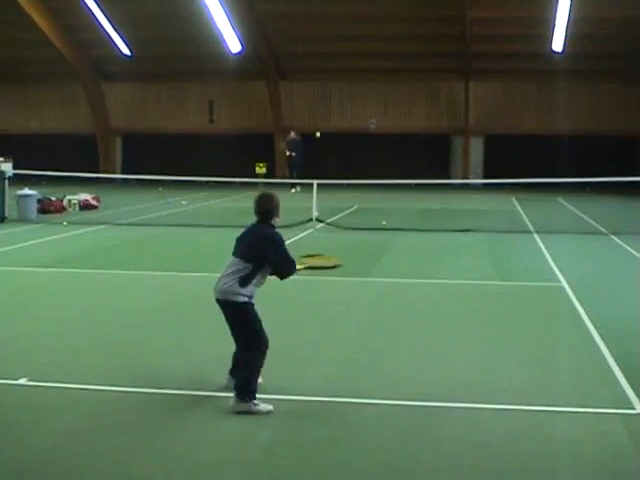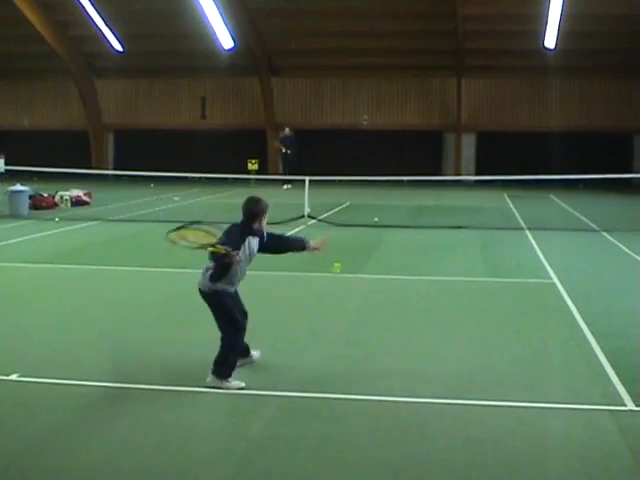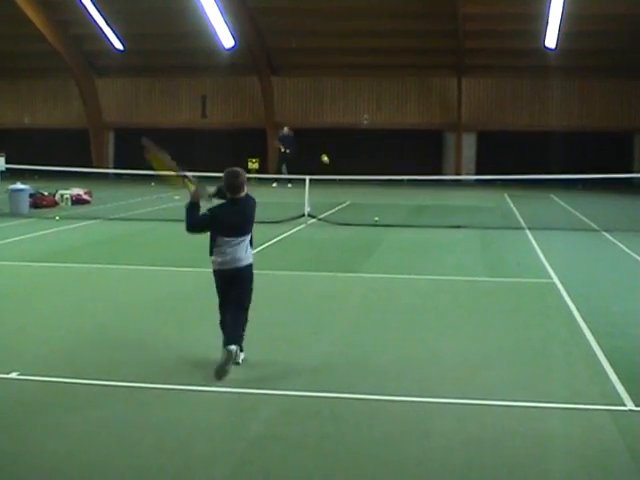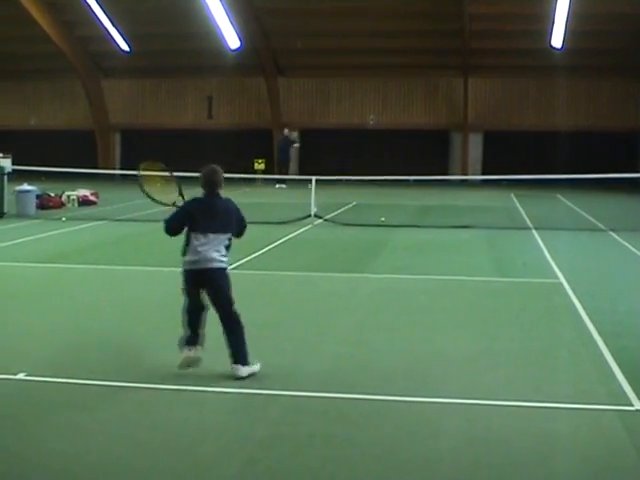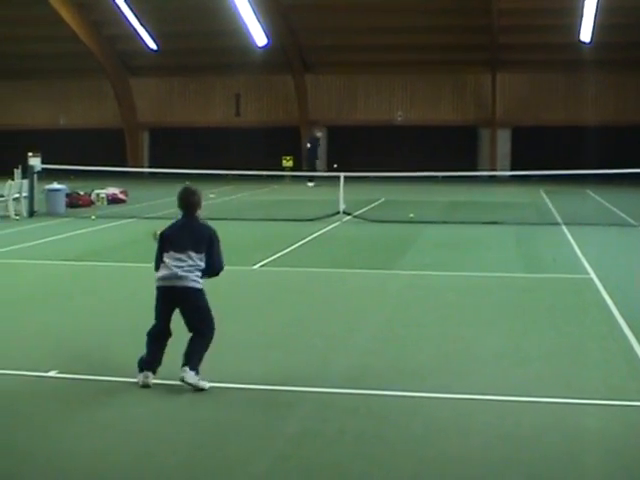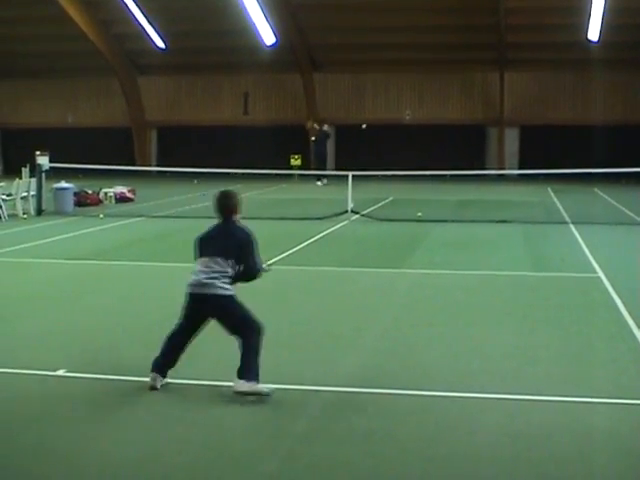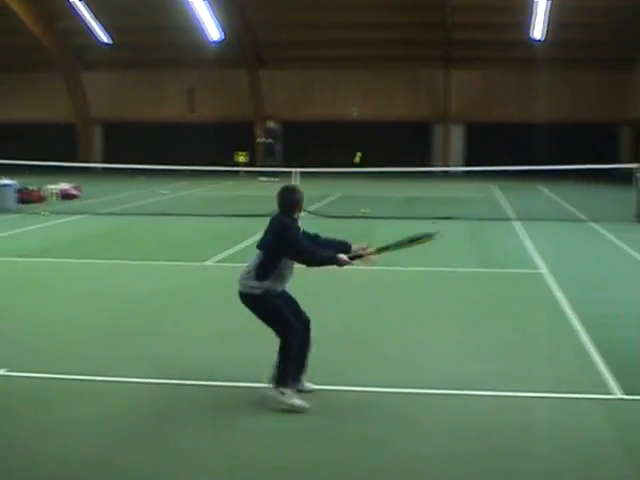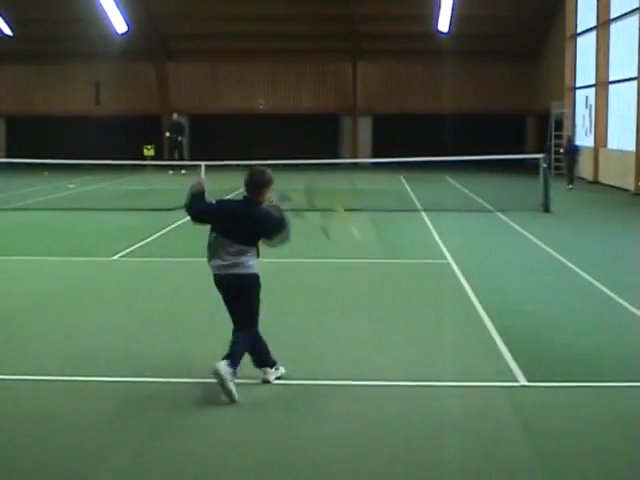
dt=0.5s
person 1, frame 1
left shoulder: (249, 233)
right shoulder: (272, 238)
right elbow: (284, 271)
left wrist: (284, 265)
right wrist: (292, 266)
left hip: (227, 292)
right hip: (234, 297)
left knee: (247, 337)
right knee: (257, 343)
left ankle: (237, 377)
right ankle: (244, 399)
person 1, frame 2
left shoulder: (259, 235)
right shoulder: (235, 233)
left elbow: (280, 243)
right elbow: (216, 254)
left wrist: (307, 244)
right wrist: (228, 257)
left hip: (227, 286)
right hip: (213, 288)
left knee: (240, 318)
right knee: (235, 325)
left ankle: (241, 353)
right ankle: (219, 376)
person 1, frame 3
left shoulder: (218, 212)
right shoulder: (250, 203)
left elbow: (193, 226)
right elbow: (237, 195)
left wrist: (193, 202)
right wrist: (218, 192)
left hip: (221, 268)
right hip: (243, 266)
left knee: (227, 310)
right knee: (238, 311)
left ankle: (233, 350)
right ankle: (233, 347)
person 1, frame 4
left shoulder: (192, 205)
right shoulder: (230, 207)
left elbow: (171, 229)
right elbow: (240, 231)
left wrist: (180, 213)
left hip: (192, 268)
right hip: (216, 267)
left knee: (194, 309)
right knee: (228, 314)
left ankle: (191, 347)
right ankle: (241, 363)
person 1, frame 5
left shoulder: (167, 231)
right shoulder: (207, 232)
left elbow: (158, 263)
right elbow: (216, 267)
left hip: (165, 285)
right hip: (190, 286)
left knee: (159, 329)
right knee: (204, 329)
left ankle: (147, 371)
right ankle: (189, 371)
person 1, frame 6
left shoulder: (205, 237)
right shoulder: (243, 235)
right elbow: (252, 271)
right wrist: (234, 275)
left hip: (196, 291)
right hip: (219, 294)
left knee: (182, 332)
right knee: (252, 331)
left ankle: (158, 373)
right ankle: (246, 380)
person 1, frame 7
left shoulder: (293, 229)
right shoulder: (283, 225)
left elbow: (316, 242)
right elbow: (305, 253)
left wrist: (350, 248)
right wrist: (335, 258)
left hip: (272, 288)
right hip: (255, 291)
left knee: (302, 325)
right knee: (293, 333)
left ankle: (295, 379)
right ankle: (282, 388)
person 1, frame 8
left shoulder: (225, 208)
right shoulder: (261, 216)
left elbow: (195, 211)
right elbow: (278, 228)
left wrist: (197, 190)
right wrist: (277, 213)
left hip: (220, 273)
right hip: (244, 275)
left knee: (246, 322)
right knee: (247, 325)
left ankle: (267, 367)
right ankle: (228, 365)
